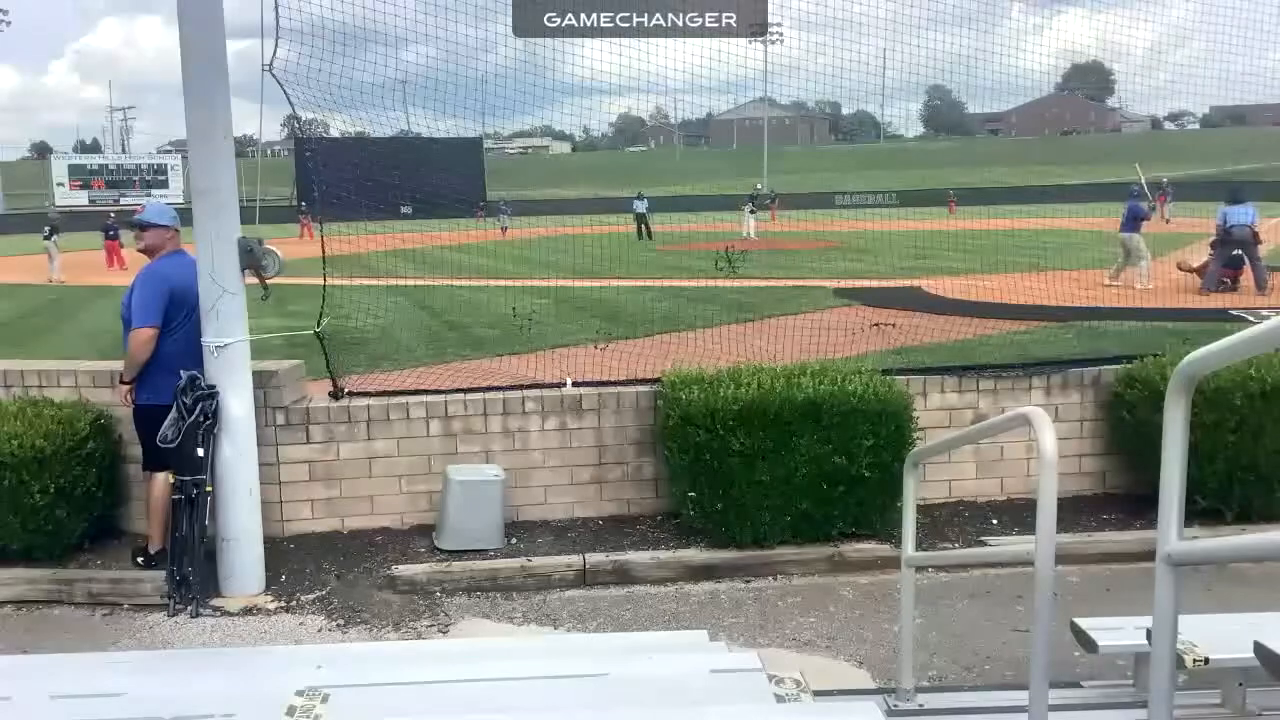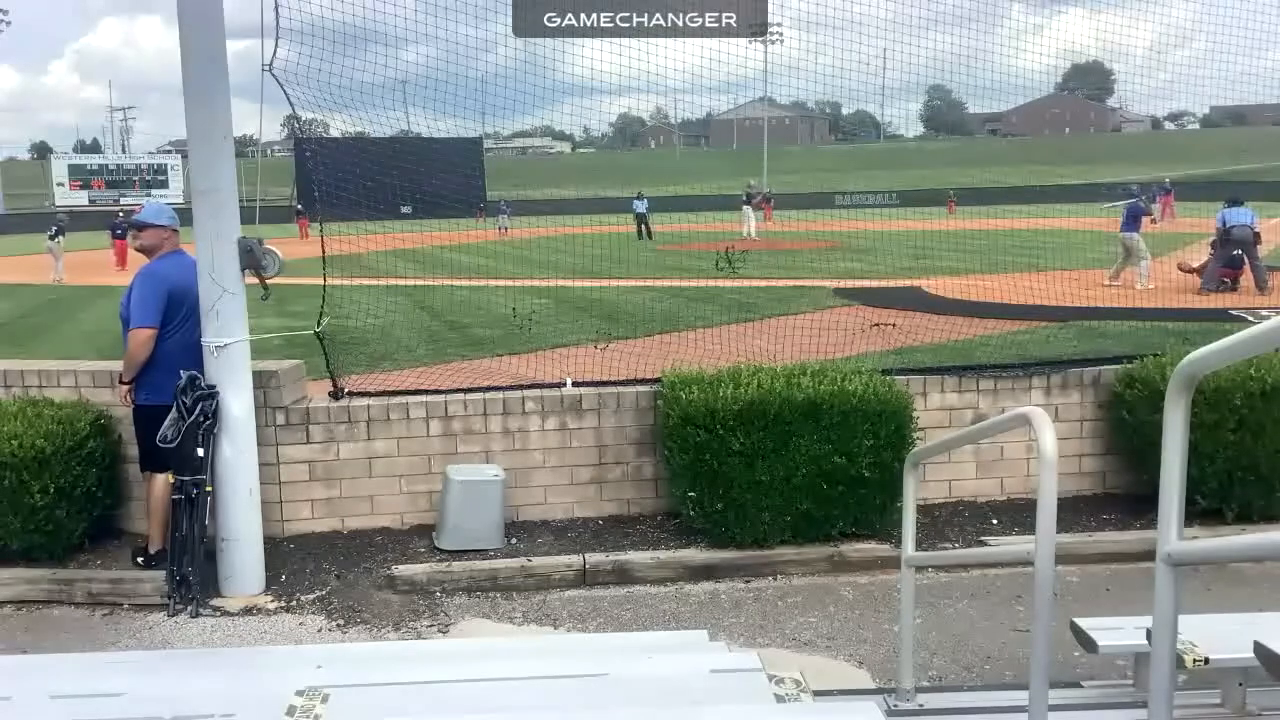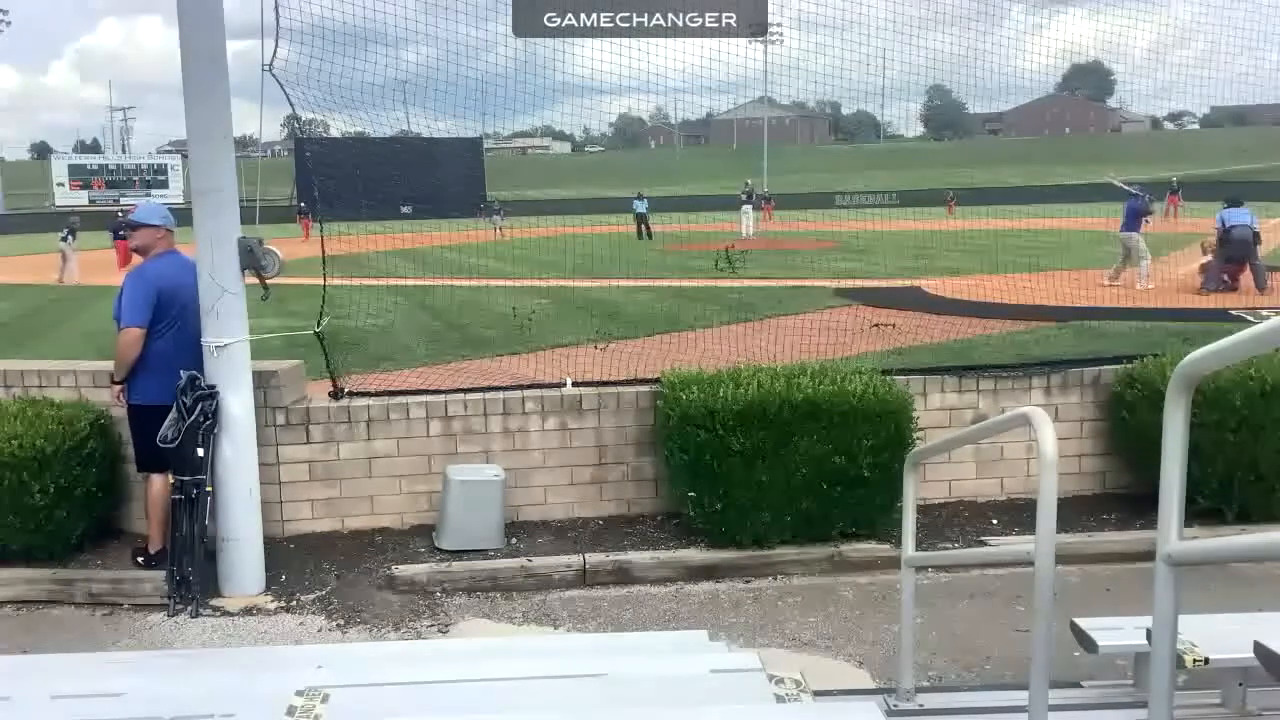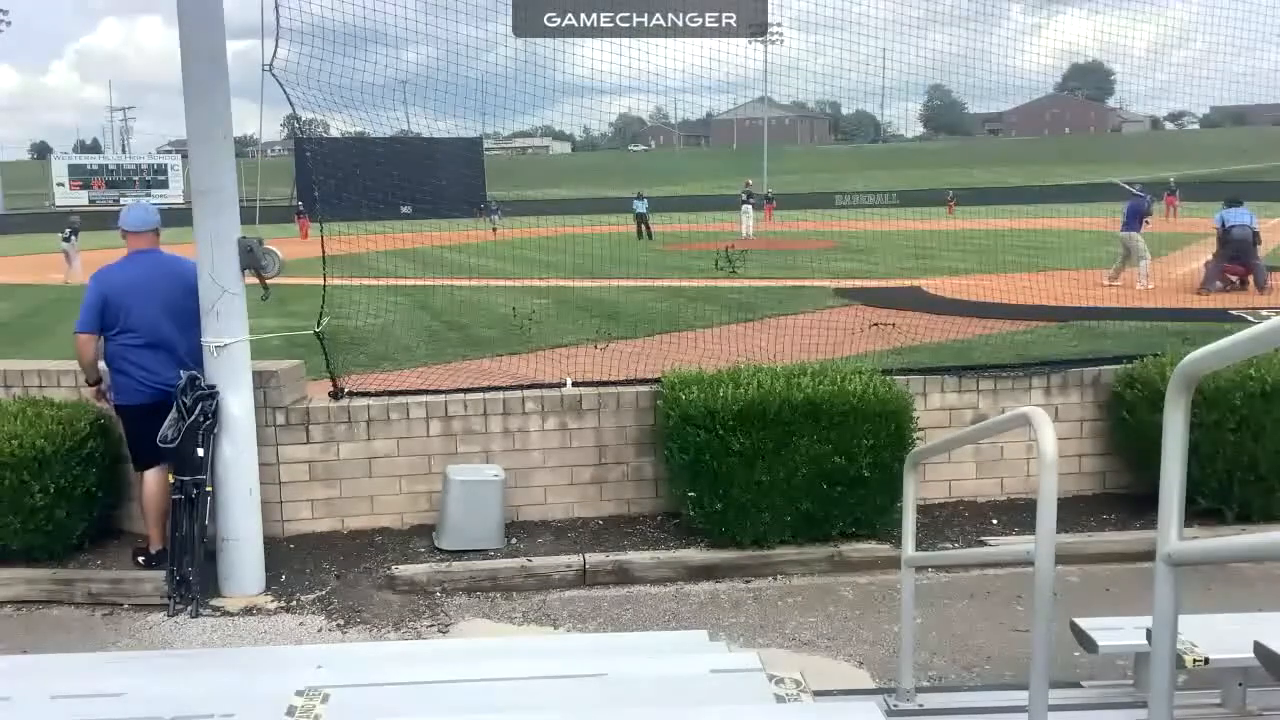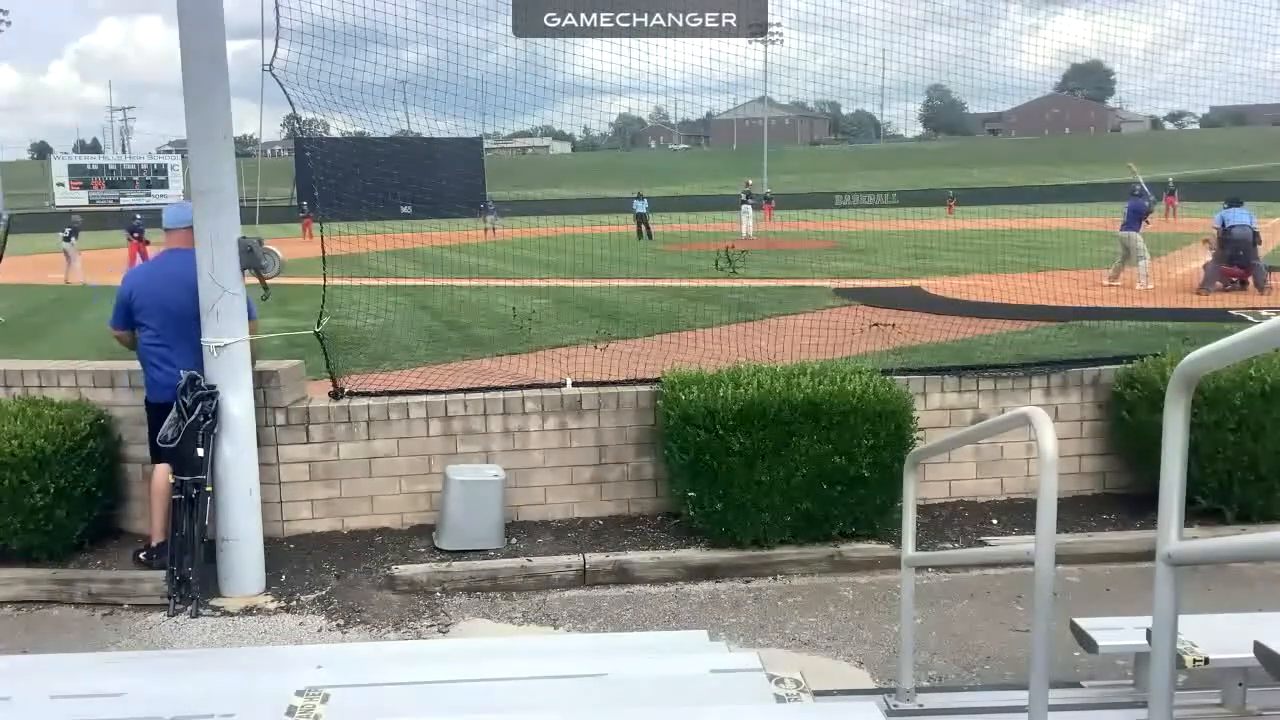
dt=0.7s
person 1, frame 1
left shoulder: (154, 275)
right shoulder: (194, 268)
left elbow: (144, 335)
left wrist: (127, 378)
left hip: (158, 390)
left knee: (160, 468)
left ankle: (155, 548)
person 1, frame 2
left shoulder: (153, 275)
right shoulder: (194, 268)
left elbow: (143, 335)
left wrist: (126, 378)
left hip: (158, 390)
left knee: (159, 469)
left ankle: (155, 548)
person 1, frame 3
left shoulder: (144, 275)
right shoulder: (193, 270)
left elbow: (132, 335)
left wrist: (118, 378)
left hip: (152, 391)
left knee: (158, 470)
left ankle: (155, 549)
person 1, frame 4
left shoulder: (104, 279)
right shoulder: (189, 270)
left elbow: (84, 339)
left wrist: (94, 380)
left hip: (136, 392)
left knee: (153, 467)
left ankle: (156, 549)
person 1, frame 5
left shoulder: (138, 278)
left elbow: (121, 333)
right elbow: (247, 327)
left hip: (162, 389)
left knee: (164, 463)
left ankle: (157, 544)
